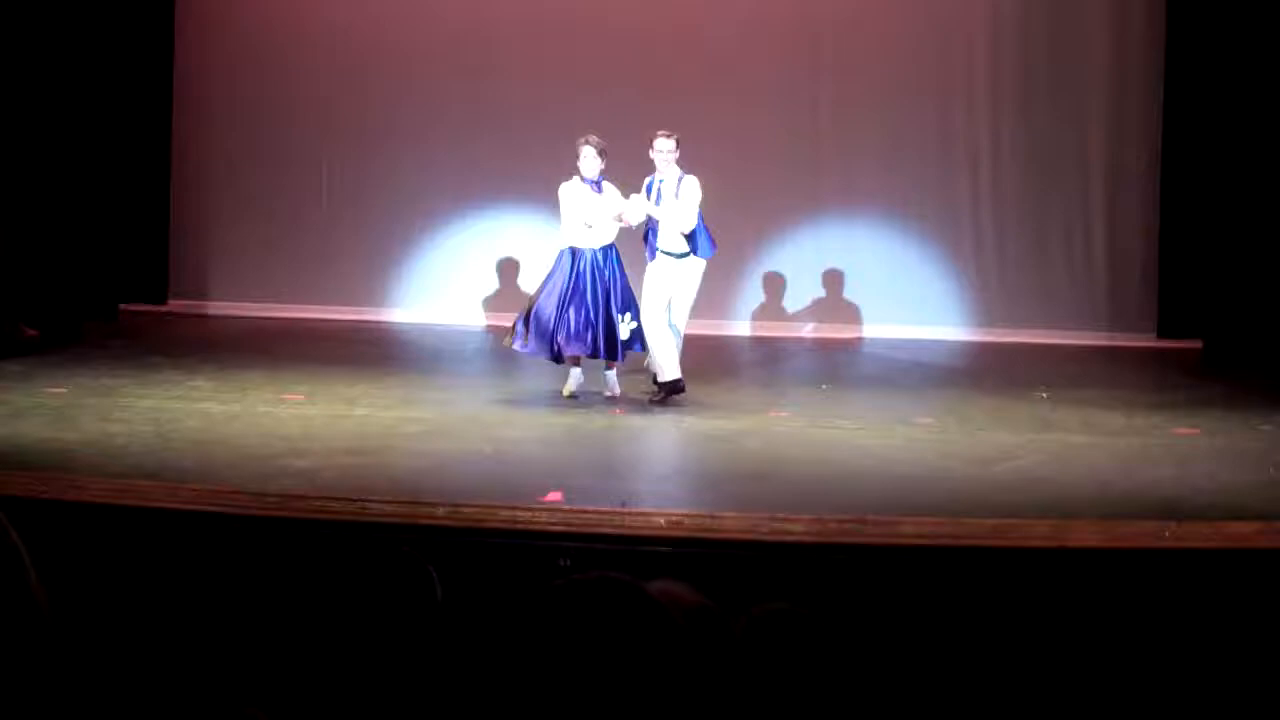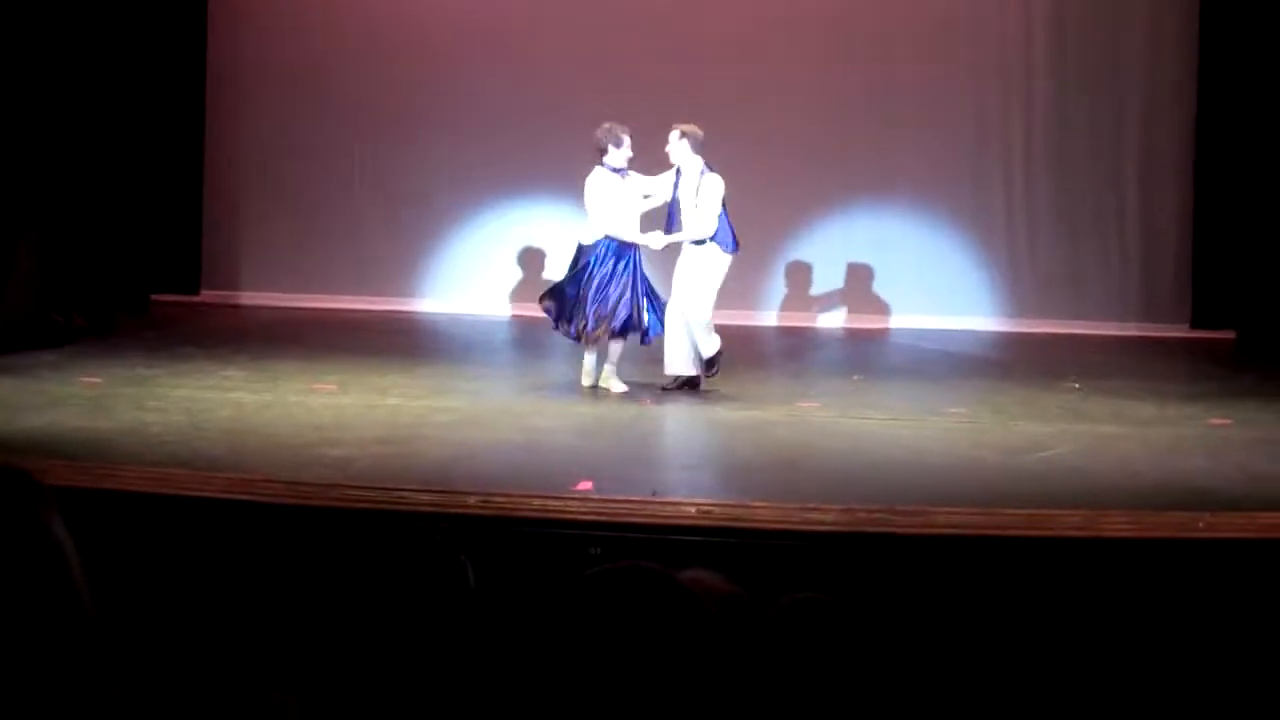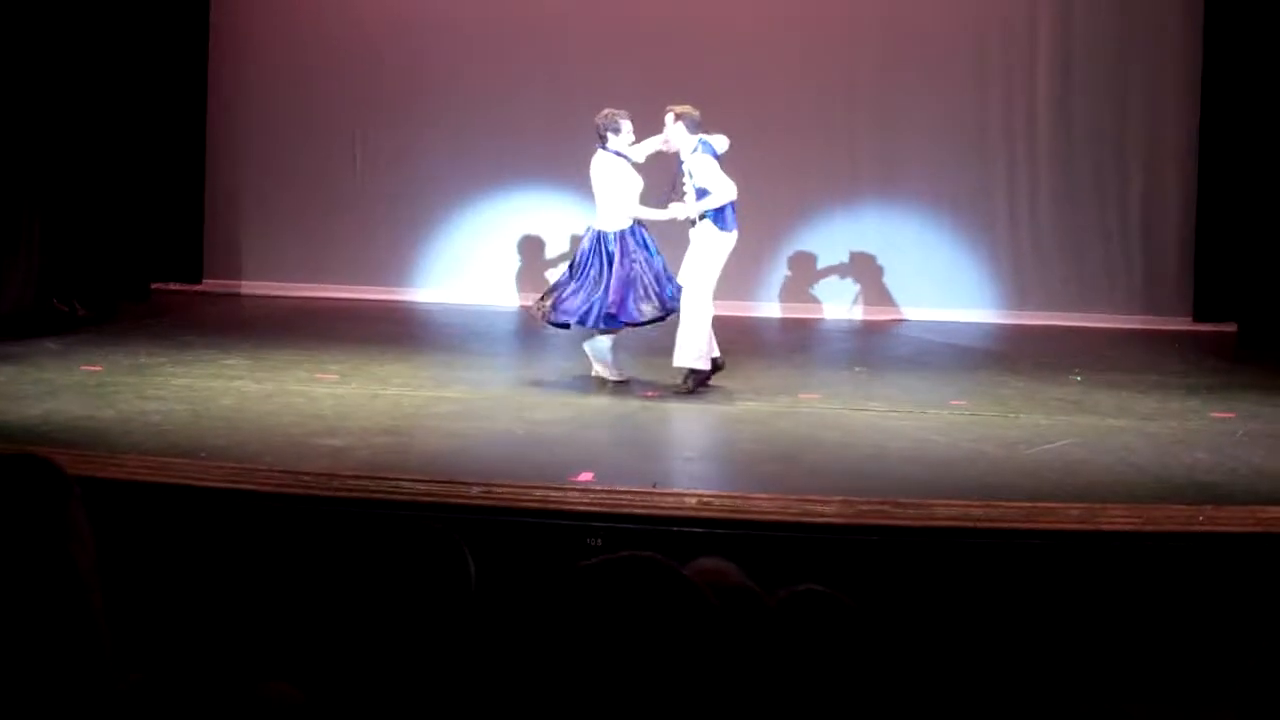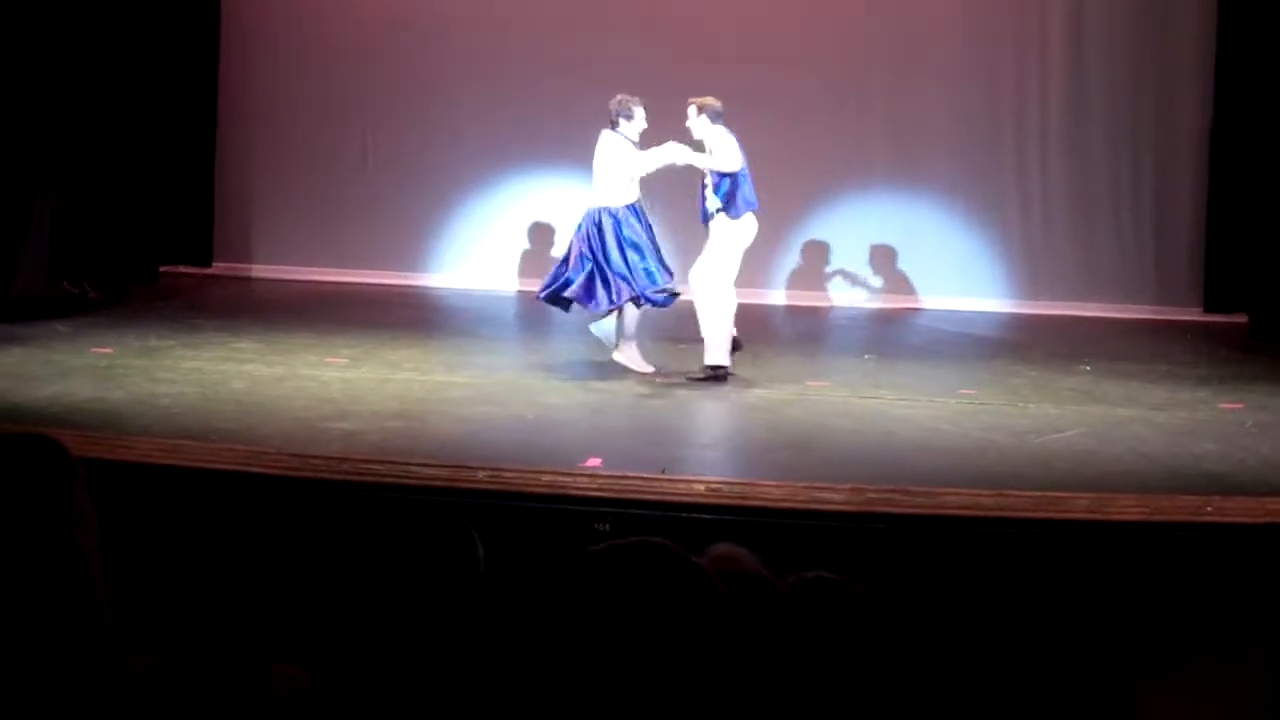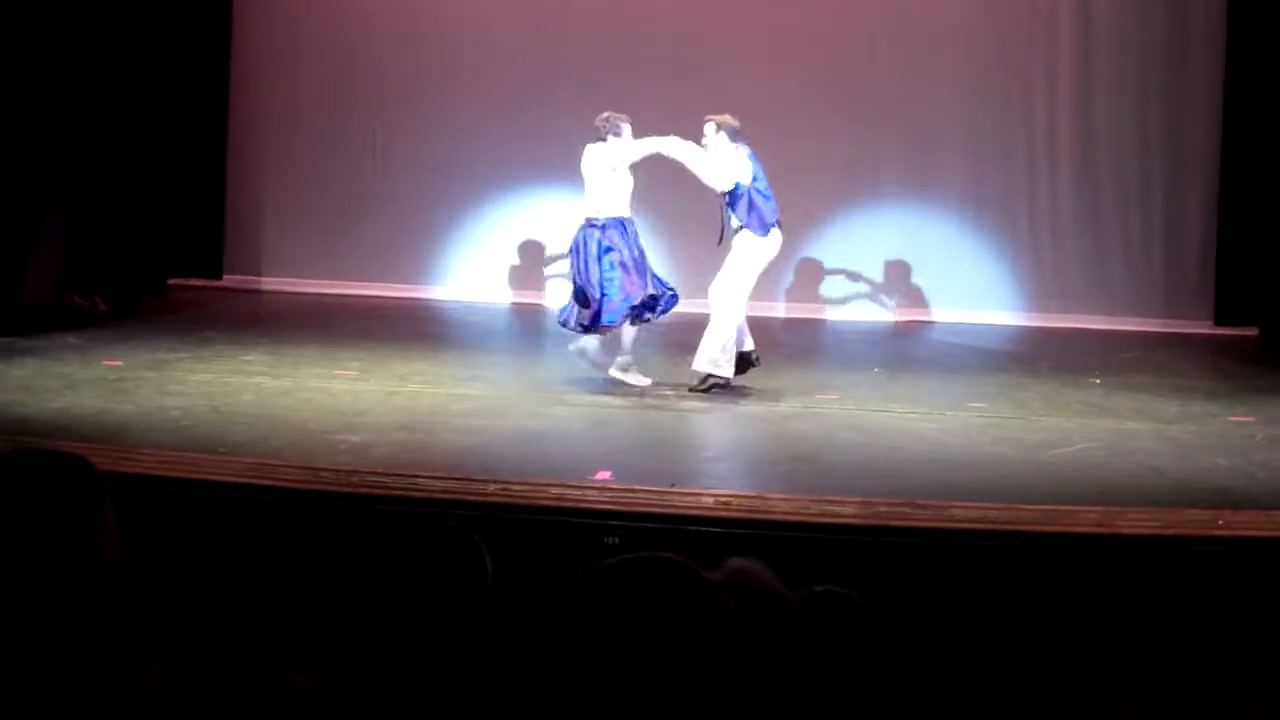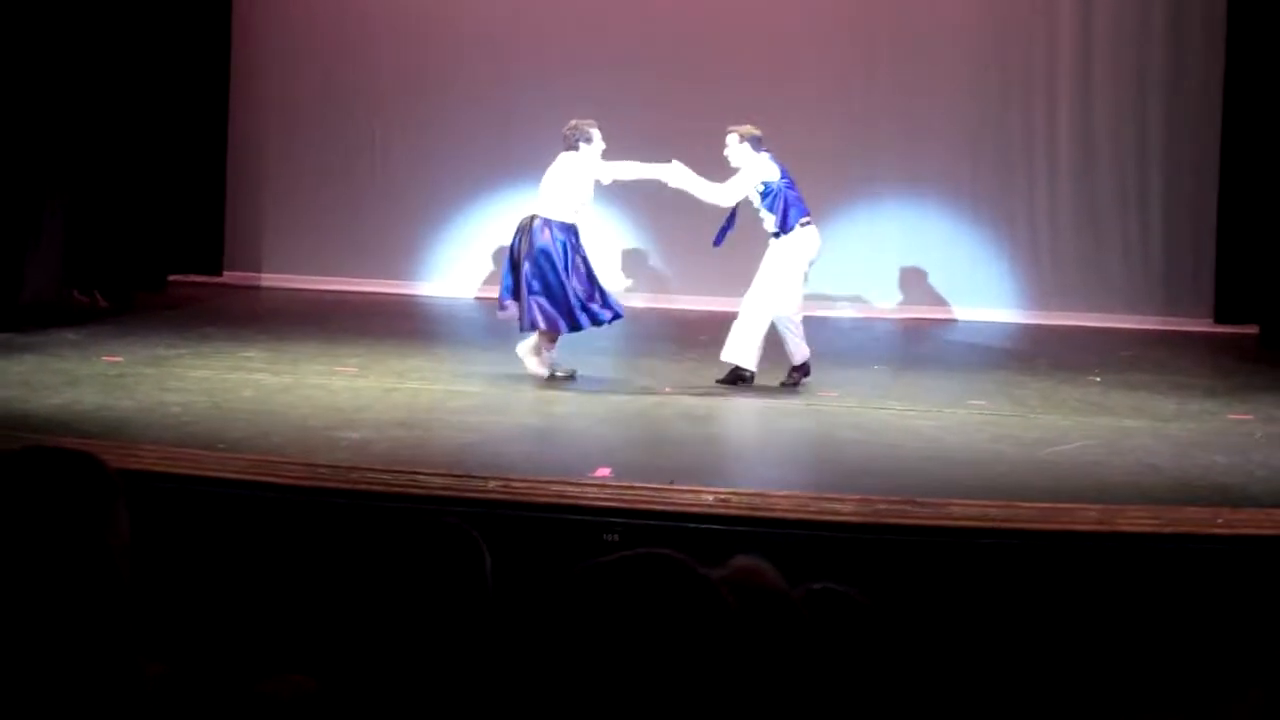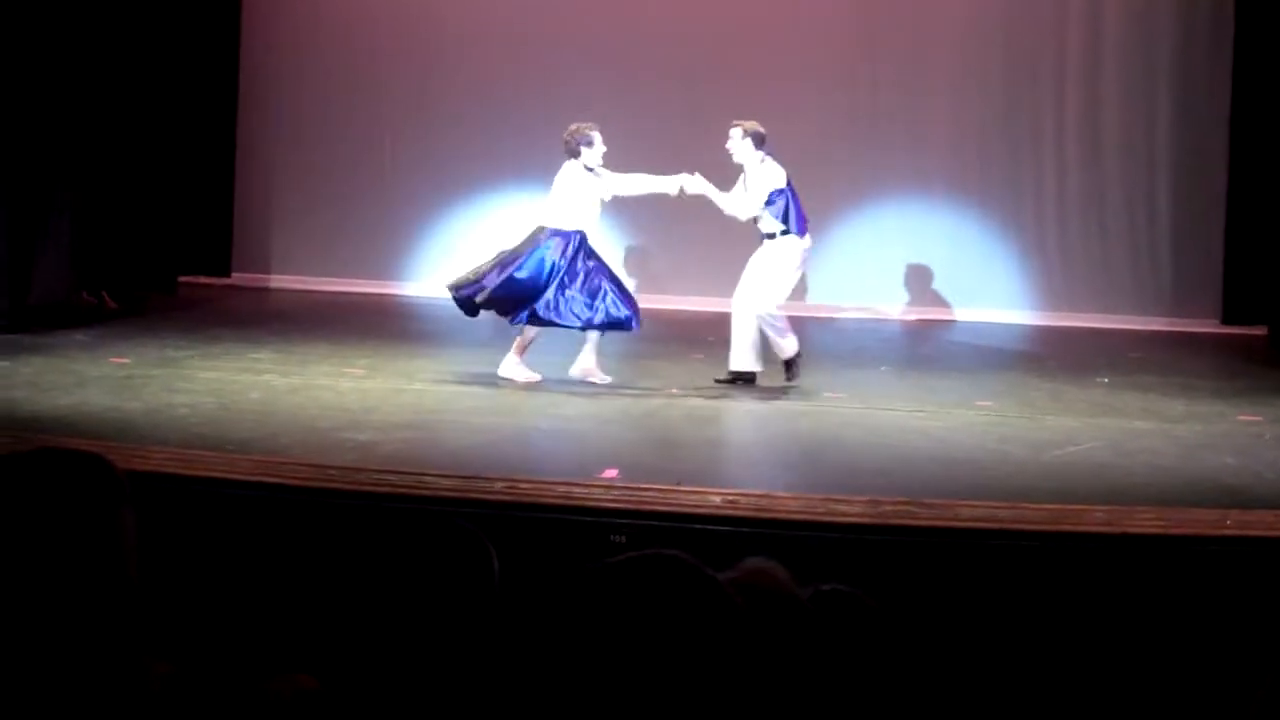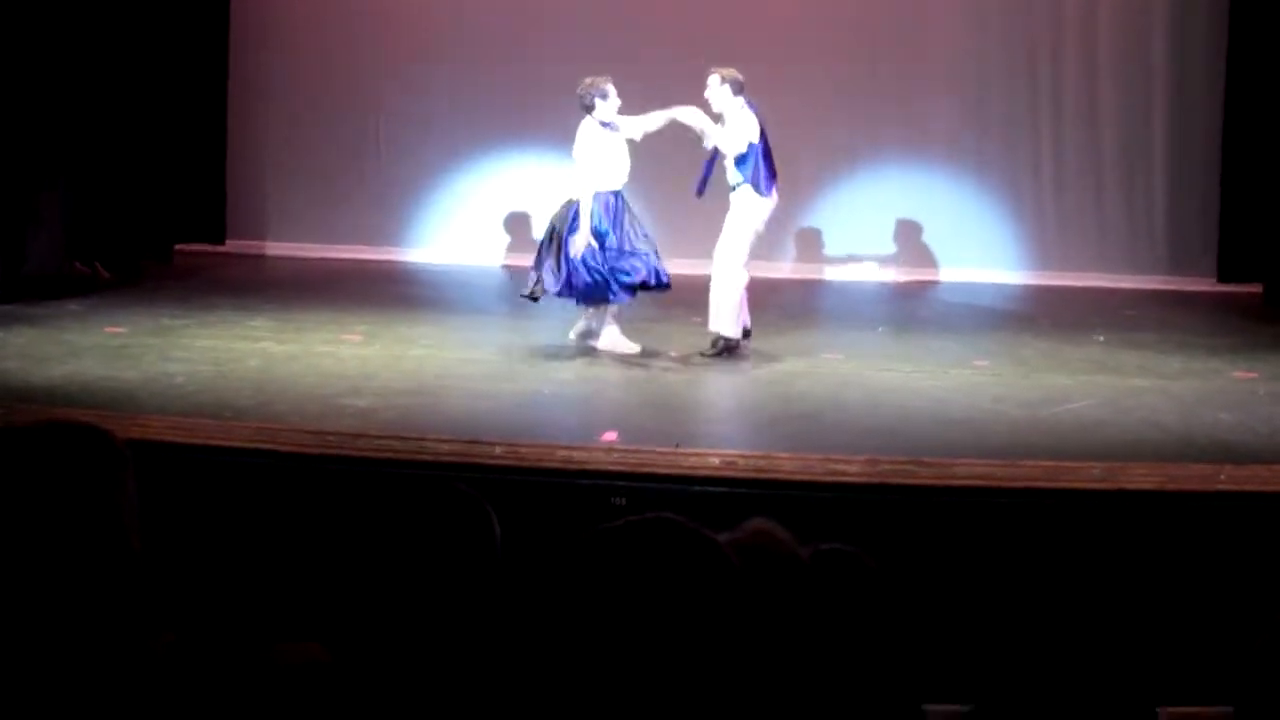
dt=0.4s
person 1, frame 1
left shoulder: (689, 183)
right shoulder: (649, 184)
left elbow: (688, 224)
right elbow: (633, 219)
left wrist: (652, 210)
right wrist: (631, 209)
left hip: (687, 260)
right hip: (659, 259)
left knee: (676, 320)
right knee: (652, 316)
left ankle: (667, 376)
right ankle: (670, 377)
person 1, frame 2
left shoulder: (711, 181)
right shoulder: (681, 173)
left elbow: (706, 228)
left wrist: (667, 239)
left hip: (713, 250)
right hip: (691, 249)
left knee: (695, 307)
right knee: (677, 308)
left ankle: (711, 349)
right ankle: (686, 372)
person 1, frame 3
left shoulder: (699, 159)
right shoulder: (699, 147)
left elbow: (729, 191)
left wrist: (690, 208)
left hip: (712, 232)
right hip: (707, 233)
left knee: (693, 297)
right knee: (696, 297)
left ankle: (696, 366)
right ankle: (709, 358)
person 1, frame 4
left shoulder: (723, 139)
right shoulder: (717, 141)
left elbow: (733, 163)
left wrist: (690, 158)
right wrist: (691, 157)
left hip: (733, 224)
right hip: (727, 224)
left knee: (716, 290)
right knee: (698, 279)
left ankle: (718, 364)
right ankle: (726, 337)
person 1, frame 5
left shoulder: (739, 155)
right shoulder: (732, 157)
left elbow: (721, 182)
left wrist: (688, 156)
right wrist: (689, 153)
left hip: (757, 238)
right hip: (750, 237)
left knee: (726, 301)
right knee: (721, 294)
left ankle: (717, 372)
right ankle: (745, 352)
person 1, frame 6
left shoulder: (761, 164)
right shoulder: (751, 172)
left elbow: (726, 197)
right elbow: (726, 195)
left wrist: (686, 180)
right wrist: (688, 180)
left hip: (799, 238)
right hip: (781, 241)
left knee: (782, 304)
right knee: (755, 302)
left ankle: (800, 362)
right ankle: (743, 368)
person 1, frame 7
left shoulder: (768, 171)
right shoulder: (749, 173)
left elbow: (743, 211)
right elbow: (733, 204)
left wrist: (708, 190)
right wrist: (705, 189)
left hip: (789, 242)
right hip: (772, 243)
left knee: (765, 304)
right knee: (743, 301)
left ankle: (789, 352)
right ankle: (744, 367)
person 1, frame 8
left shoulder: (745, 117)
right shoulder: (732, 118)
left elbow: (733, 149)
right elbow: (715, 140)
left wrist: (702, 121)
right wrist: (702, 126)
left hip: (753, 197)
right hip: (745, 197)
left knee: (727, 263)
right knee: (730, 263)
left ankle: (728, 334)
right ankle: (737, 327)
person 2, frame 1
left shoulder: (611, 191)
right shoulder: (568, 189)
right elbow: (588, 216)
right wrist: (615, 210)
left hip: (604, 260)
right hip: (575, 261)
left knee: (607, 317)
right knee: (567, 317)
left ankle: (610, 376)
right ankle: (575, 374)
person 2, frame 2
left shoulder: (624, 178)
right shoulder: (597, 181)
left elbow: (633, 208)
right elbow: (608, 224)
right wrist: (643, 239)
left hip: (624, 252)
right hip: (603, 251)
left knee: (623, 311)
right knee: (599, 311)
left ankle: (609, 373)
right ankle: (589, 360)
person 2, frame 3
left shoulder: (610, 159)
right shoulder: (610, 166)
left elbow: (647, 146)
right elbow: (627, 208)
right wrist: (666, 213)
left hip: (616, 235)
right hip: (615, 237)
left knee: (620, 298)
right knee: (632, 297)
left ankle: (604, 358)
right ankle: (599, 344)
person 2, frame 4
left shoulder: (619, 142)
right shoulder: (611, 142)
left elbow: (642, 160)
right elbow: (637, 167)
left wrist: (670, 151)
right wrist: (668, 155)
left hip: (621, 216)
right hip: (615, 217)
left knee: (624, 280)
right knee: (636, 281)
left ankle: (608, 321)
right ankle: (627, 349)
person 2, frame 5
left shoulder: (608, 157)
right shoulder: (595, 154)
right elbow: (627, 153)
left wrist: (663, 142)
right wrist: (663, 142)
left hip: (615, 232)
right hip: (606, 232)
left knee: (611, 297)
right knee: (630, 295)
left ankle: (588, 340)
right ankle: (623, 364)
person 2, frame 6
left shoulder: (582, 166)
right shoulder: (572, 163)
left elbow: (611, 171)
right elbow: (617, 170)
left wrist: (660, 170)
right wrist: (660, 170)
left hip: (558, 233)
right hip: (551, 233)
left knee: (566, 298)
right knee: (566, 298)
left ankle: (547, 357)
right ankle: (531, 348)
person 2, frame 7
left shoulder: (593, 174)
right shoulder: (573, 173)
left elbow: (626, 181)
right elbow: (612, 190)
left wrist: (668, 180)
right wrist: (663, 185)
left hip: (575, 246)
right hip: (557, 243)
left knee: (602, 298)
right knee: (542, 306)
left ankle: (585, 363)
right ankle: (513, 360)
person 2, frame 8
left shoulder: (612, 125)
right shoulder: (590, 137)
left elbow: (644, 124)
right elbow: (585, 184)
left wrist: (671, 113)
right wrist: (583, 228)
left hip: (611, 205)
right hip: (596, 208)
left knee: (598, 272)
right knee: (618, 268)
left ankle: (586, 327)
right ankle: (608, 333)
